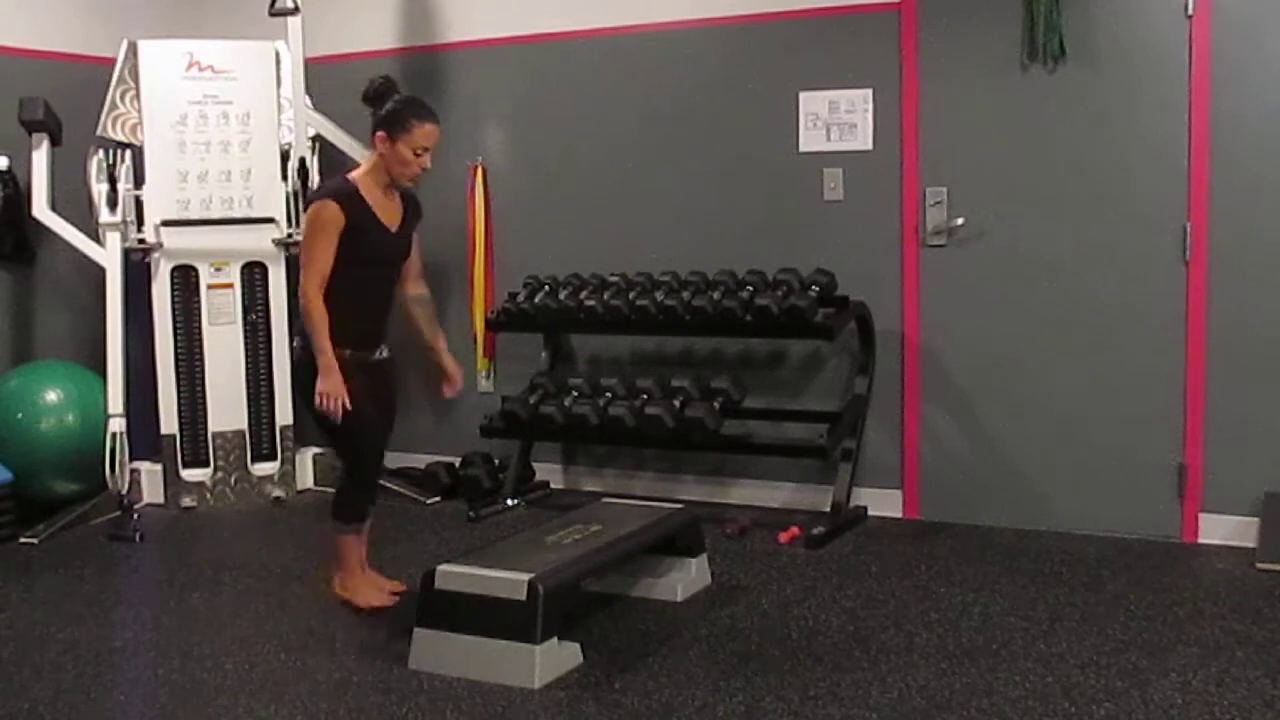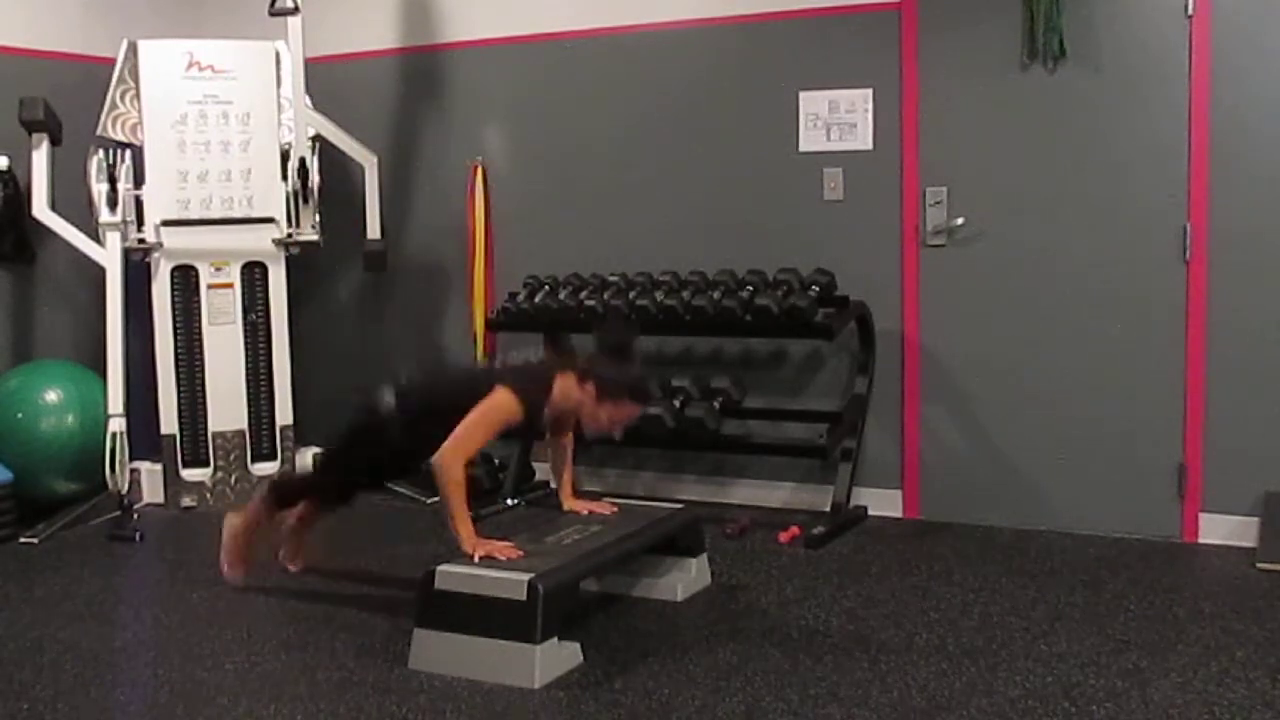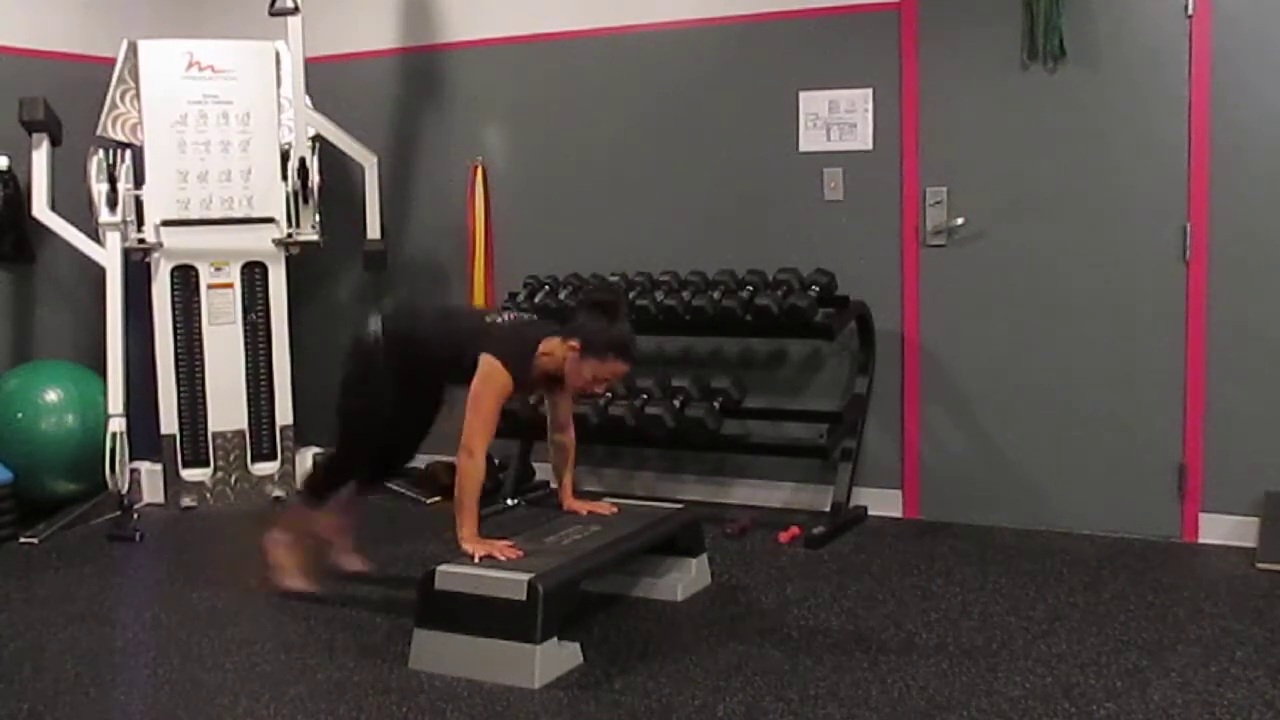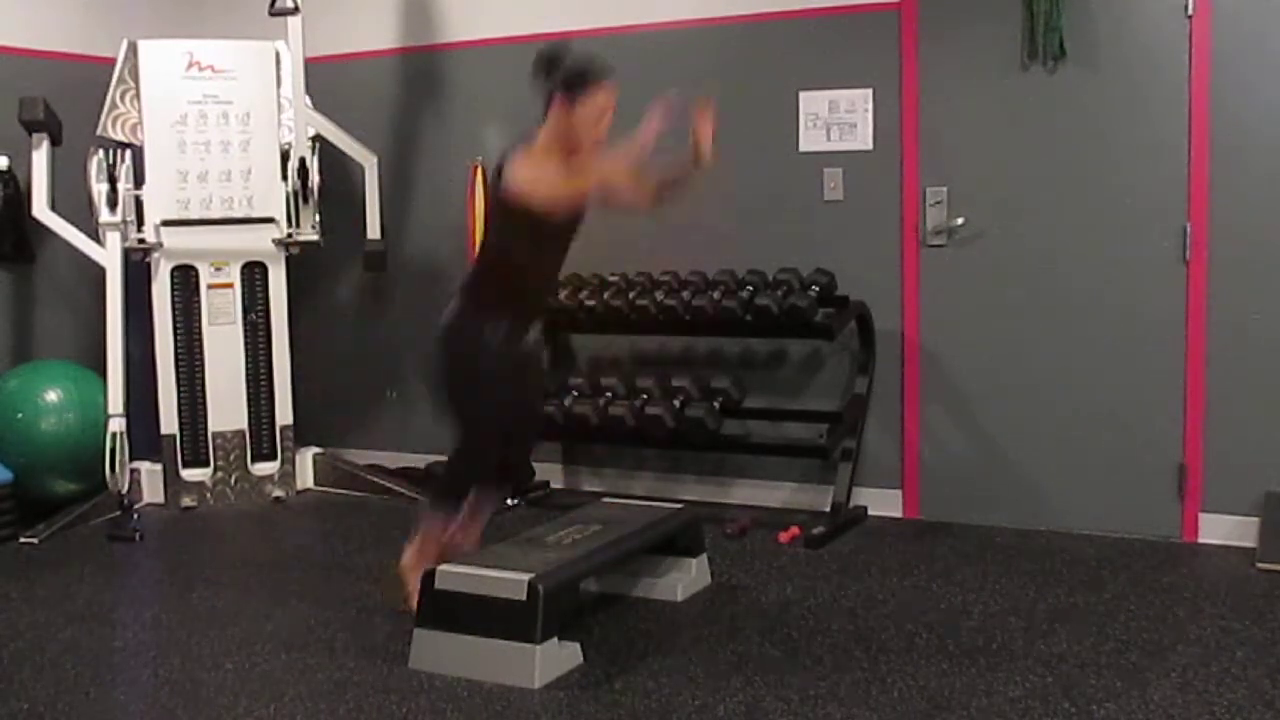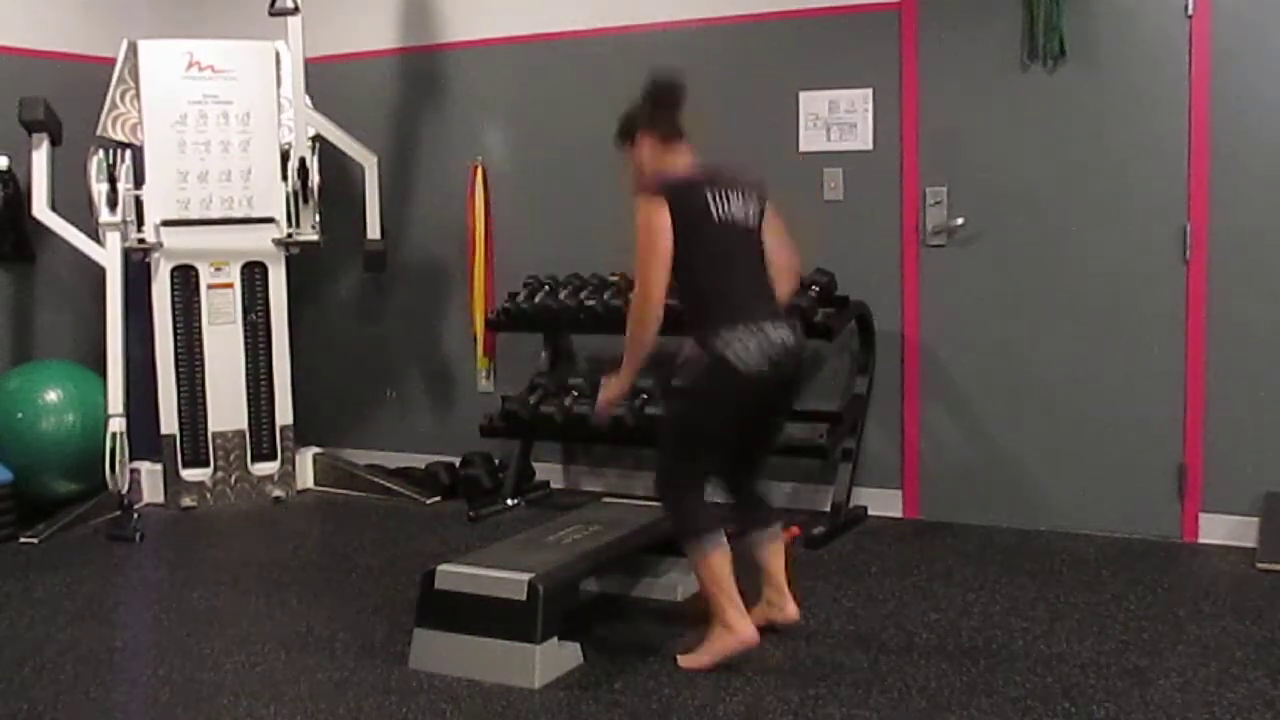
dt=1s
person 1, frame 1
left shoulder: (408, 207)
right shoulder: (334, 203)
left elbow: (413, 287)
right elbow: (310, 292)
left wrist: (442, 353)
right wrist: (328, 370)
left hip: (375, 357)
right hip: (329, 359)
left knee: (368, 467)
right knee: (361, 464)
left ankle: (359, 567)
right ankle: (346, 575)
person 1, frame 2
left shoulder: (570, 388)
right shoulder: (520, 399)
left elbow: (562, 432)
right elbow: (446, 462)
left wrist: (567, 496)
right wrist: (468, 540)
left hip: (427, 416)
right hip: (398, 420)
left knee: (352, 481)
right knee: (334, 482)
left ankle: (294, 530)
right ankle: (240, 527)
person 1, frame 3
left shoulder: (561, 359)
right shoulder: (509, 360)
left elbow: (562, 431)
right elbow: (471, 451)
left wrist: (567, 497)
right wrist: (468, 539)
left hip: (418, 359)
right hip: (383, 348)
left knee: (391, 456)
right knee: (354, 454)
left ankle: (326, 527)
right ankle: (285, 536)
person 1, frame 4
left shoulder: (578, 173)
right shoulder: (523, 168)
left elbow: (642, 199)
right elbow: (561, 200)
left wrist: (690, 163)
right wrist: (638, 148)
left hip: (514, 336)
right hip: (476, 332)
left knee: (510, 455)
right knee: (477, 455)
left ankle: (461, 534)
right ankle: (422, 552)
person 1, frame 5
left shoulder: (658, 197)
right shoulder: (744, 188)
left elbow: (648, 303)
left wrist: (623, 380)
left hip: (738, 357)
right hip: (783, 349)
left knee: (679, 482)
right knee: (742, 474)
left ankle: (733, 624)
right ankle: (778, 600)
